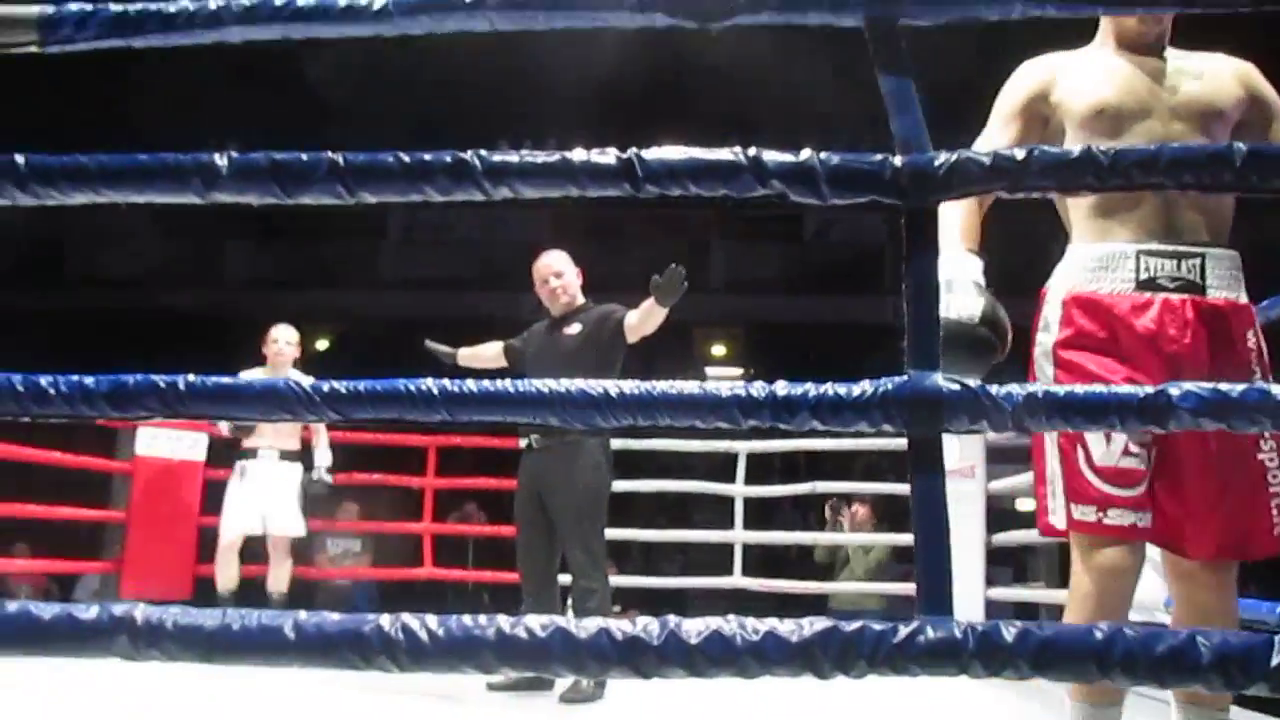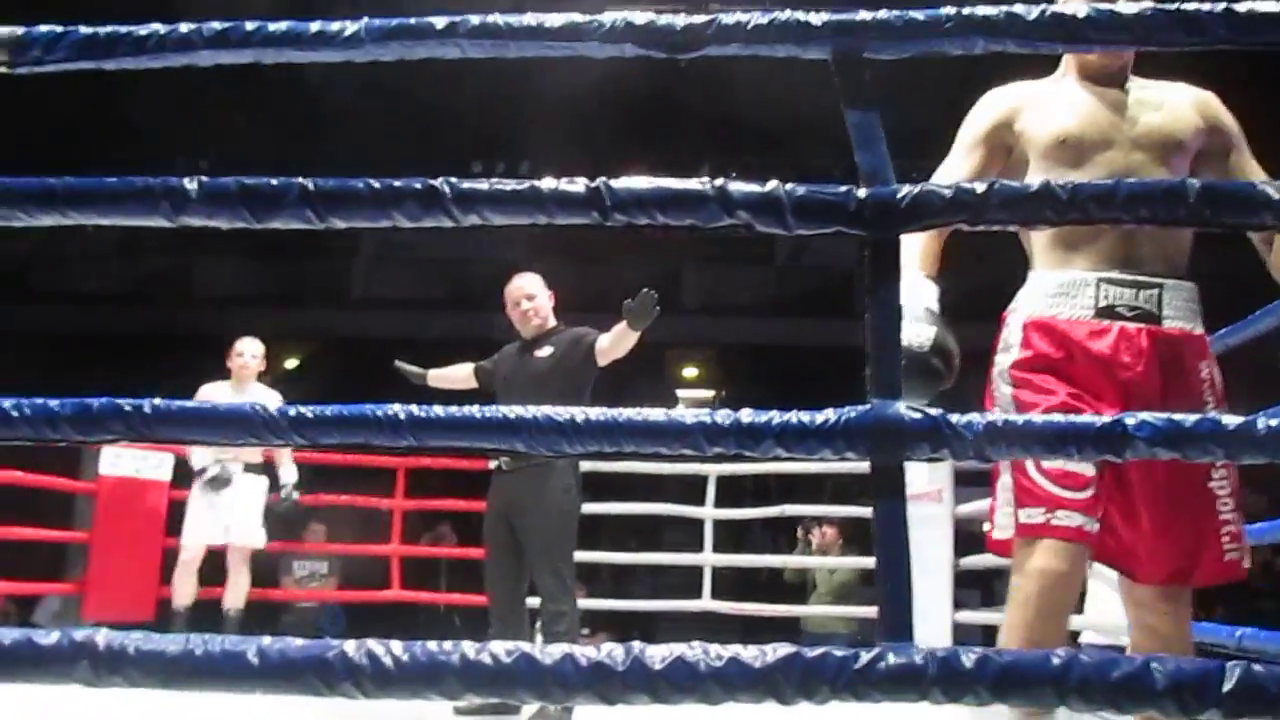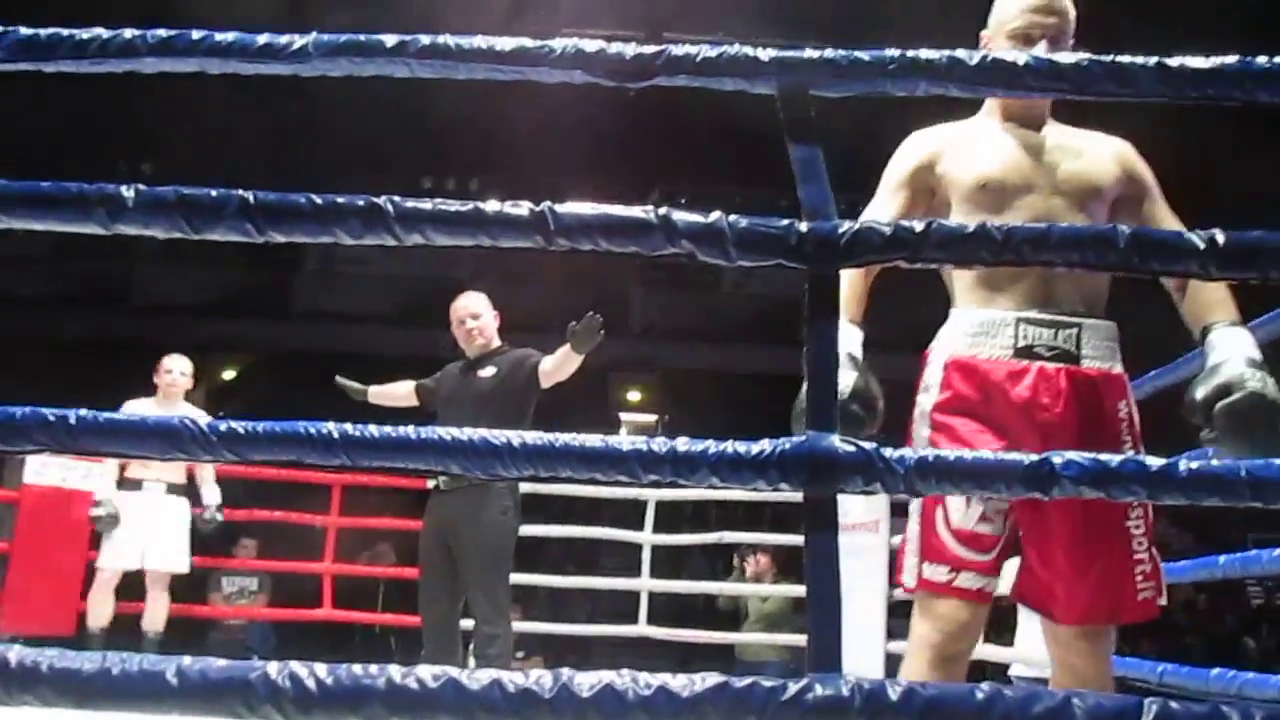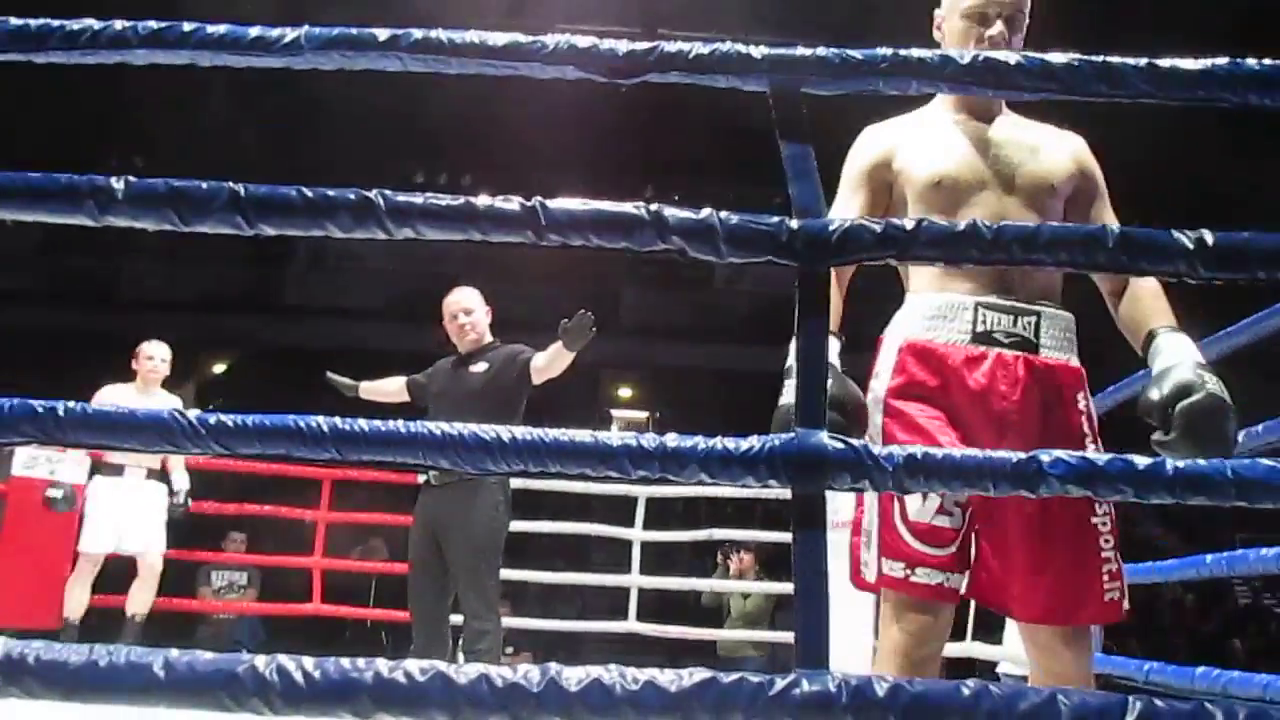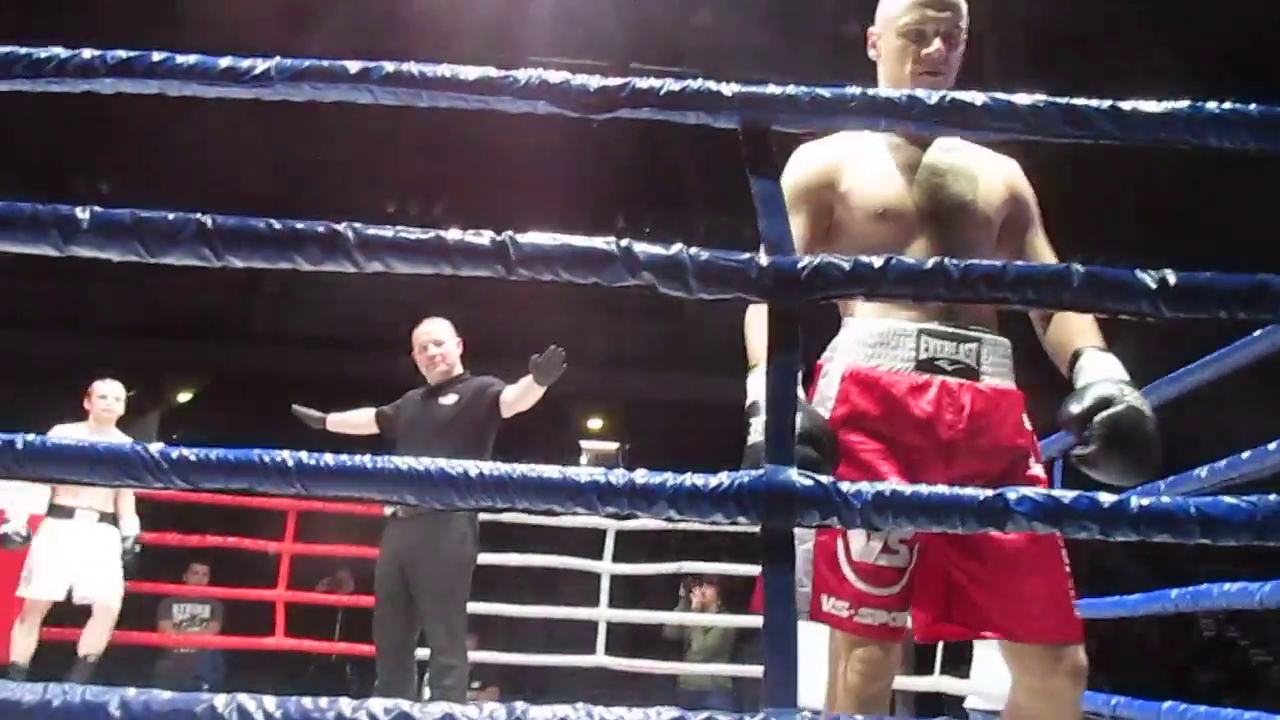
dt=0.2s
person 1, frame 1
right shoulder: (1051, 79)
right wrist: (958, 276)
left hip: (1217, 319)
right hip: (1097, 312)
left knee: (1209, 563)
right knee: (1106, 557)
person 1, frame 2
left shoulder: (1195, 110)
right shoulder: (1014, 108)
right wrist: (914, 302)
left hip: (1173, 347)
right hip: (1055, 339)
left knee: (1164, 589)
right knee: (1048, 566)
person 1, frame 3
left shoulder: (1111, 157)
right shoulder: (937, 151)
right wrist: (840, 351)
left hip: (1091, 391)
right hip: (977, 381)
left knee: (1085, 627)
right knee: (950, 608)
person 1, frame 4
left shoulder: (1064, 151)
right shoulder: (891, 142)
left elbow: (1123, 270)
right elbow: (831, 258)
left wrist: (1173, 352)
left hip: (1048, 383)
right hip: (932, 370)
left knee: (1061, 624)
right knee: (917, 611)
person 1, frame 5
left shoulder: (998, 174)
right shoulder: (827, 162)
left wrist: (1098, 373)
right wrist: (772, 395)
left hip: (991, 410)
right hip: (872, 401)
right knee: (867, 642)
person 2, frame 1
left shoulder: (603, 319)
right shoulder: (537, 335)
left elbow: (638, 324)
right elbow: (498, 353)
left wrist: (661, 301)
right wrist: (454, 355)
left hip: (580, 454)
right hip: (536, 456)
left knee: (585, 563)
right knee: (535, 566)
person 2, frame 2
left shoulder: (574, 342)
right shoulder: (508, 357)
left elbow: (609, 348)
right elbow: (469, 374)
left wrist: (632, 325)
right wrist: (424, 376)
left hip: (550, 477)
right hip: (506, 478)
left knee: (554, 587)
right knee: (503, 589)
person 2, frame 3
left shoulder: (517, 363)
right shoulder: (451, 376)
left elbow: (551, 369)
right elbow: (410, 392)
left wrist: (575, 348)
right wrist: (366, 393)
left hip: (488, 500)
right hip: (444, 499)
left knee: (490, 611)
right knee: (436, 609)
person 2, frame 4
left shoulder: (509, 358)
right shoulder: (442, 371)
left elbow: (544, 366)
right elbow: (402, 387)
left wrist: (567, 345)
right wrist: (357, 387)
left hip: (479, 495)
right hip: (434, 494)
left knee: (478, 607)
right knee: (426, 607)
person 2, frame 5
left shoulder: (479, 391)
right shoulder: (411, 403)
left elbow: (513, 399)
right elbow: (370, 419)
left wrist: (539, 379)
right wrist: (324, 420)
left hip: (447, 528)
right hip: (401, 526)
left knee: (445, 639)
right knee: (391, 640)
person 3, frame 1
left shoulder: (307, 385)
right shoulder: (246, 379)
left elbow: (319, 432)
left wrist: (321, 466)
right wrist: (233, 425)
left hip: (288, 469)
right hip: (250, 466)
left knee: (280, 547)
right knee: (227, 543)
right ankle: (225, 611)
person 3, frame 2
left shoulder: (271, 399)
right shoulder: (209, 393)
left elbow: (280, 444)
left wrist: (287, 481)
right wrist: (204, 466)
left hip: (250, 482)
right hip: (212, 480)
left knee: (239, 561)
right knee: (189, 557)
left ankle: (230, 635)
right ankle: (178, 630)
person 3, frame 3
left shoulder: (197, 419)
right shoulder: (133, 409)
left elbow: (203, 465)
left wrist: (211, 503)
right wrist: (104, 498)
left hip: (172, 503)
right hip: (131, 499)
left knee: (158, 584)
right knee: (106, 578)
left ankle: (149, 657)
right ankle: (93, 653)
person 3, frame 4
left shoulder: (172, 405)
right shoulder: (110, 395)
left wrist: (181, 488)
left hip: (150, 490)
right hip: (109, 484)
left knee: (152, 569)
right knee: (88, 564)
left ankle: (128, 643)
right ankle: (67, 642)
person 3, frame 5
left shoulder: (126, 446)
right shoulder: (63, 434)
left wrist: (130, 535)
left hip: (102, 533)
right hip: (61, 525)
left knee: (108, 610)
right knee: (34, 608)
left ankle: (78, 682)
